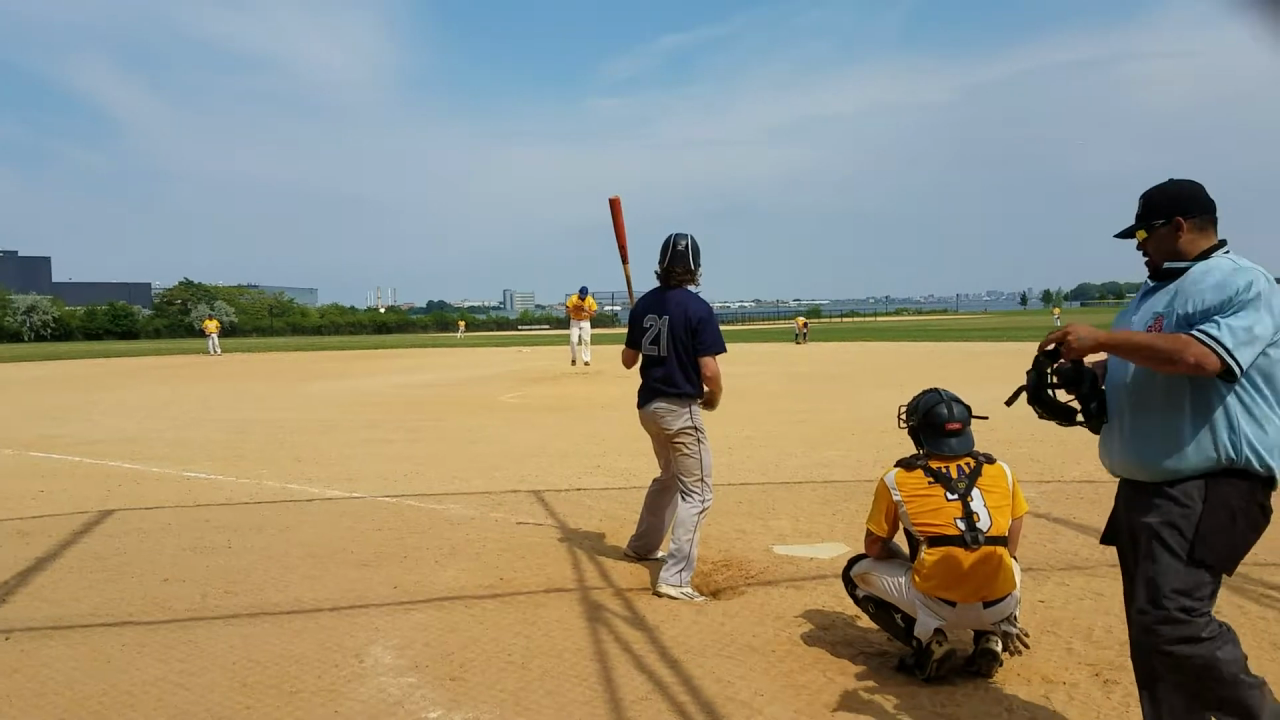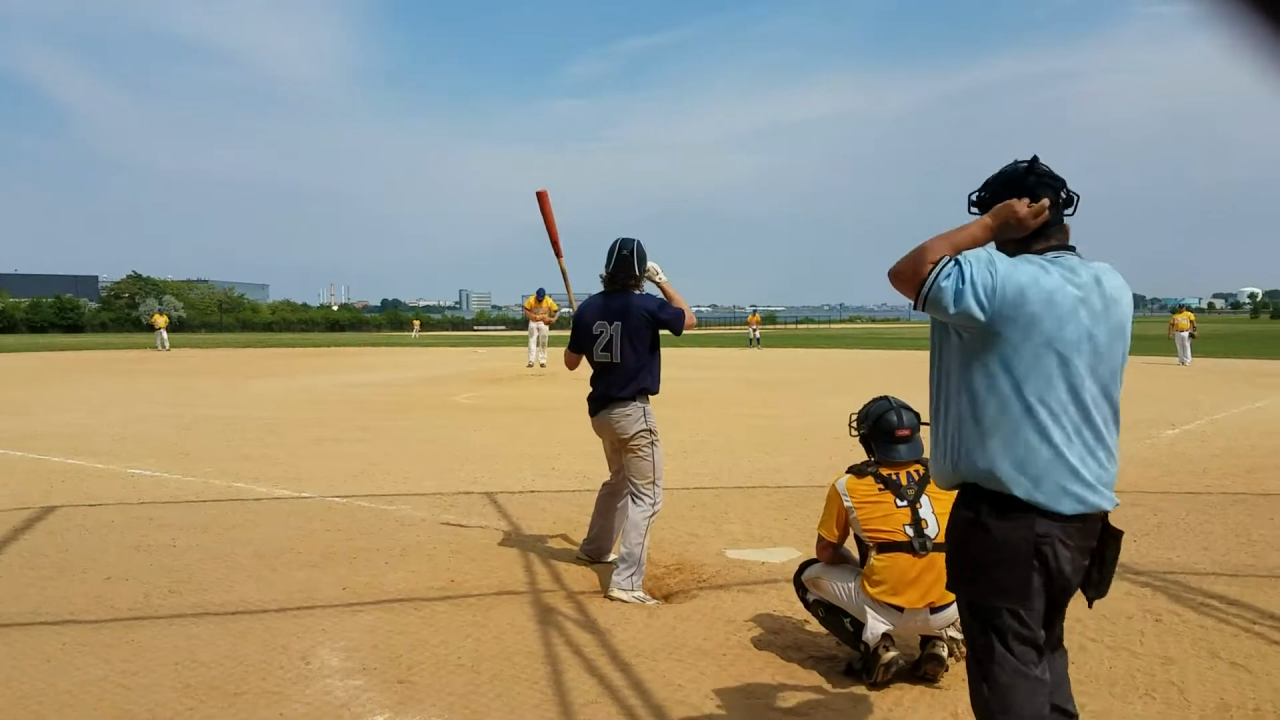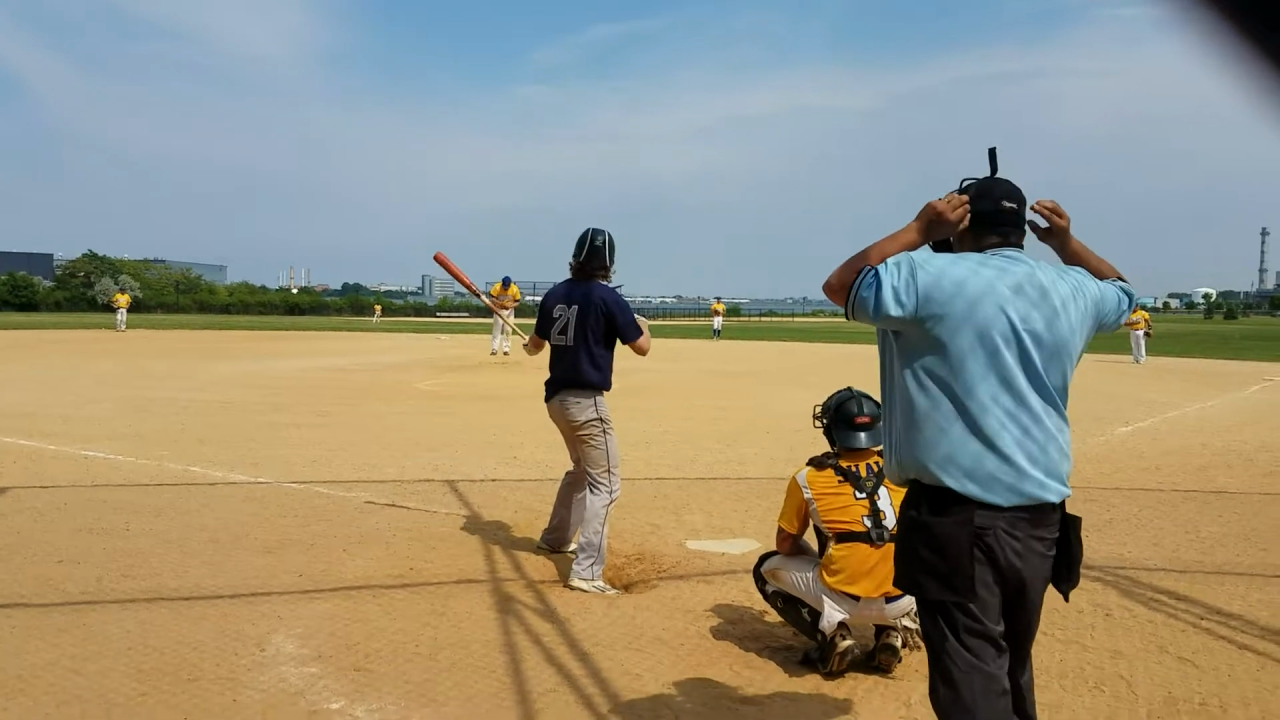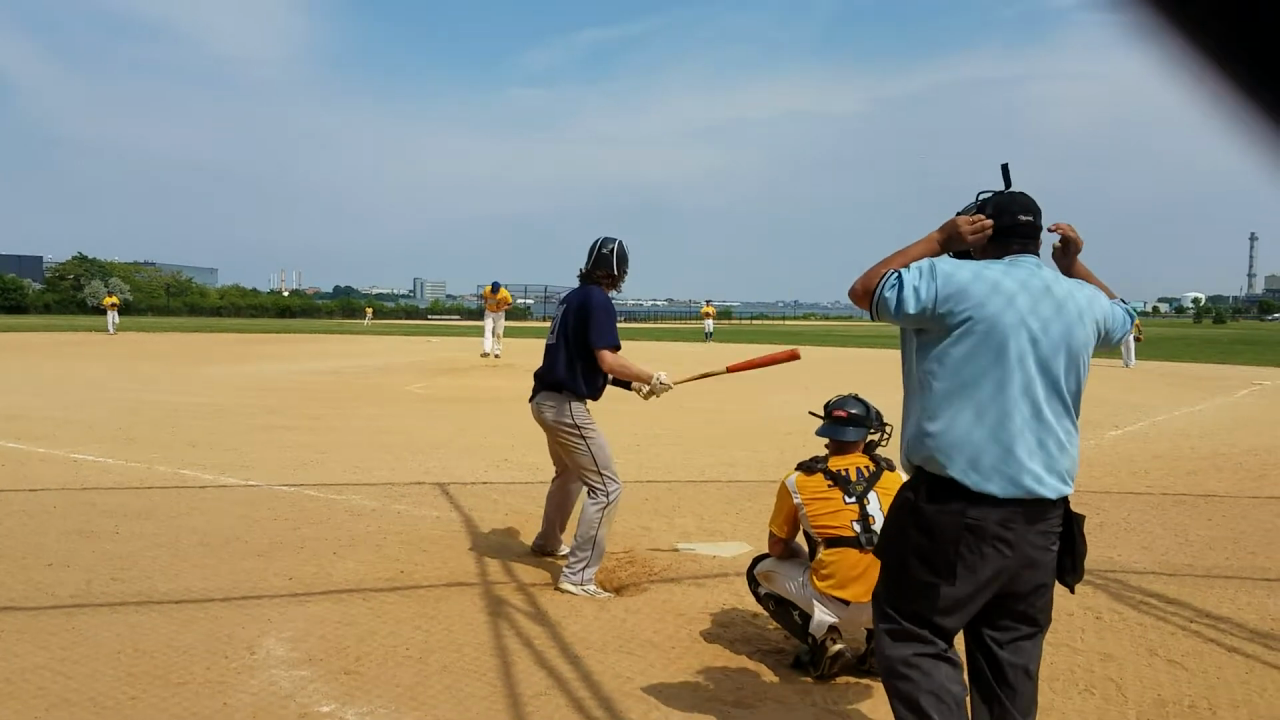
dt=0.7s
person 1, frame 1
right shoulder: (1157, 290)
left elbow: (1194, 355)
left wrist: (1099, 339)
right wrist: (1091, 367)
left hip: (1212, 487)
right hip: (1150, 488)
left knee: (1172, 614)
right knee: (1158, 621)
person 1, frame 2
left shoulder: (997, 279)
right shoulder: (1113, 286)
left elbow: (907, 273)
left wrist: (989, 224)
left hip: (1005, 515)
right hip: (1083, 511)
left knee: (1009, 666)
right knee: (1040, 648)
person 1, frame 3
left shoulder: (930, 277)
right shoulder: (1069, 290)
left elbow: (839, 287)
right elbow: (1120, 295)
left wrist: (919, 230)
right wrist: (1068, 244)
left hip: (955, 513)
right hip: (1038, 511)
left knee: (969, 666)
right knee: (1011, 656)
person 1, frame 4
left shoulder: (954, 281)
right shoulder: (1081, 302)
left elbow: (865, 291)
right elbow: (1121, 315)
left wrist: (938, 241)
right wrist: (1074, 264)
left hip: (952, 508)
right hip: (1040, 514)
left knee: (913, 636)
right knee: (1012, 651)
person 2, frame 1
left shoulder: (643, 304)
right shoulder: (696, 307)
left elbow: (628, 360)
right elbow: (709, 370)
right wrist: (715, 397)
left hip: (649, 405)
right hip: (680, 408)
left knee: (669, 476)
right knee: (695, 493)
left ankle: (643, 545)
right ankle: (675, 578)
person 2, frame 2
left shoulder: (588, 308)
right shoulder: (646, 306)
left elbow: (571, 362)
right elbow: (689, 320)
right wrist: (662, 281)
left hip: (601, 410)
right hip: (632, 411)
left knee: (619, 479)
right knee: (646, 495)
left ankle: (595, 548)
right ankle: (626, 582)
person 2, frame 3
left shoulder: (555, 295)
right shoulder: (606, 297)
left elbow: (535, 344)
right elbow: (642, 346)
left wrist: (531, 345)
right wrist: (643, 325)
left hip: (557, 396)
right hip: (586, 400)
left knee: (582, 469)
right knee: (605, 483)
left ankle: (556, 538)
right ankle: (586, 571)
person 2, frame 4
left shoulder: (572, 298)
right shoulder: (598, 300)
right elbow: (607, 361)
left wrist: (633, 383)
right wrist: (651, 377)
left hip: (546, 398)
right hip: (566, 405)
left knee: (569, 474)
right knee: (606, 486)
left ankle: (547, 542)
right ankle: (577, 576)
person 3, frame 1
left shoulder: (897, 479)
right shoulder: (1001, 471)
left elbow: (874, 548)
right elbow: (1008, 549)
left hip: (938, 606)
right hip: (999, 605)
left knee: (857, 571)
left ankle: (927, 641)
right ankle: (990, 637)
person 3, frame 2
left shoulder: (848, 486)
left elbow: (825, 553)
left hip: (886, 611)
right hip: (945, 611)
left knee: (808, 575)
left ankle: (876, 646)
right ankle: (938, 641)
person 3, frame 3
left shoulder: (809, 477)
left elbow: (785, 545)
left hip: (844, 599)
right hip: (900, 602)
left knee: (767, 568)
left ankle: (832, 636)
right ankle: (891, 632)
person 3, frame 4
left shoulder: (799, 481)
right shoulder: (894, 476)
left elbow: (777, 548)
left hip: (834, 605)
left knee: (761, 570)
left ankle: (824, 641)
